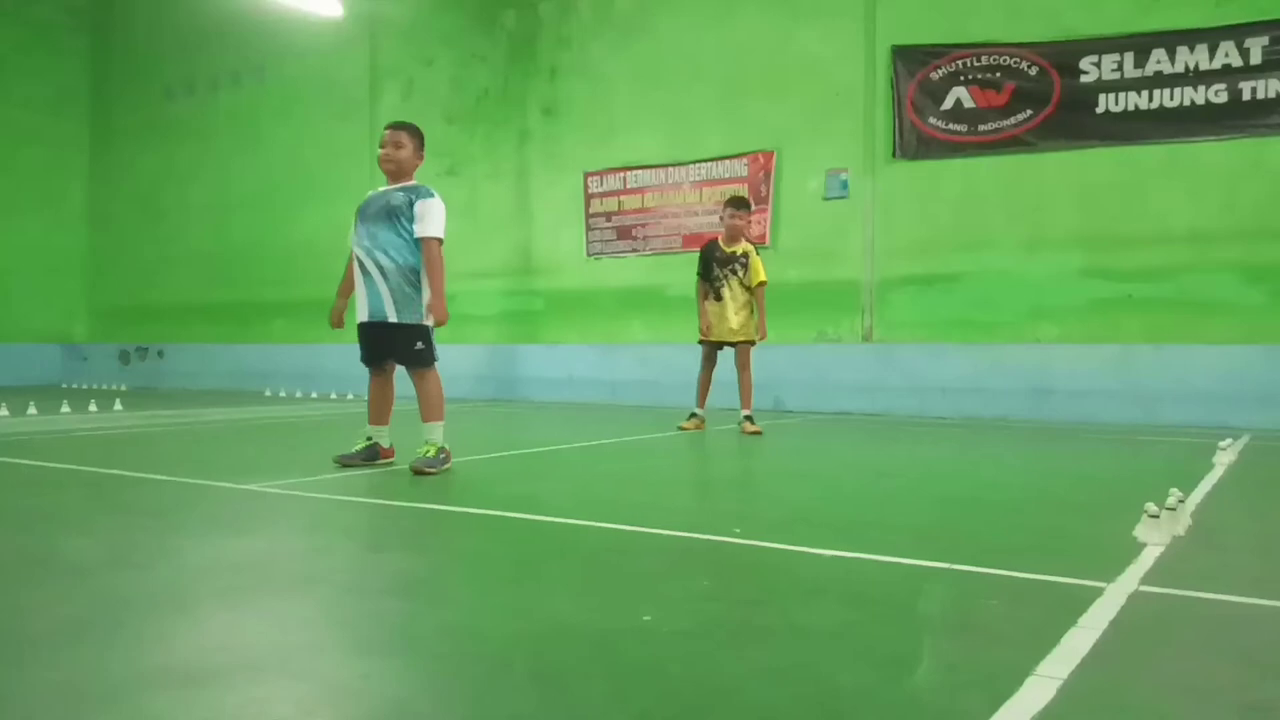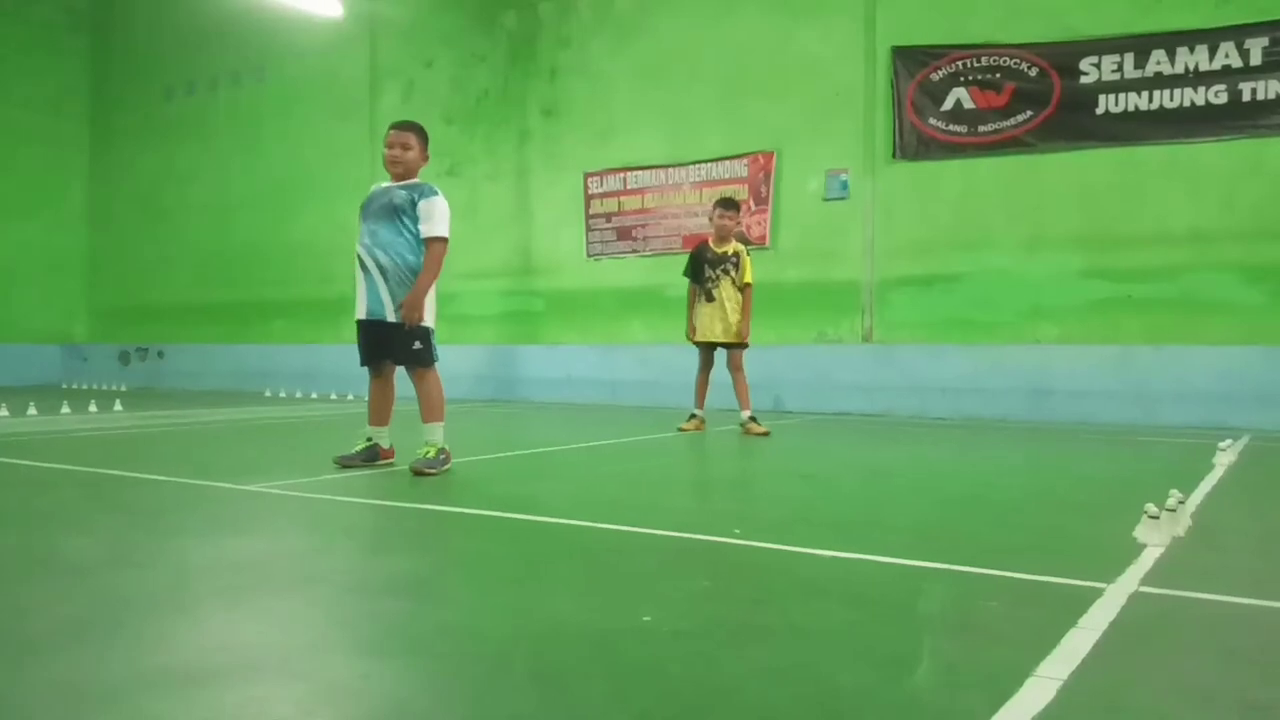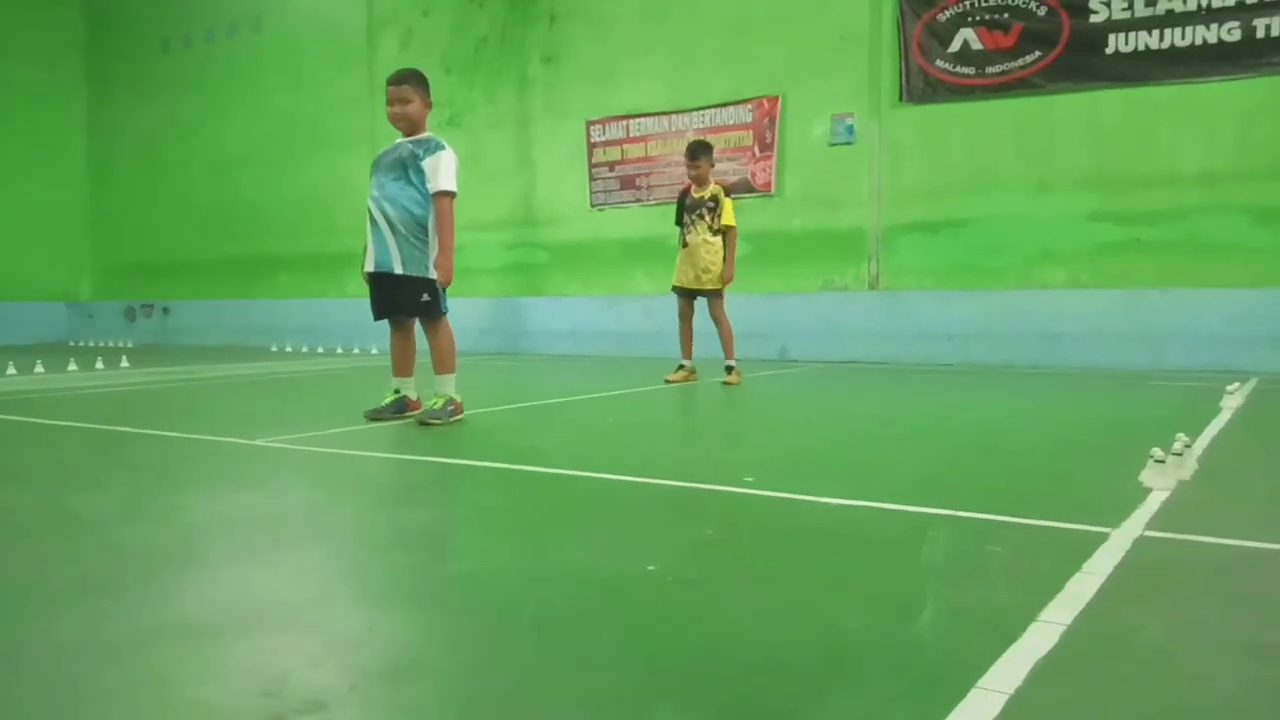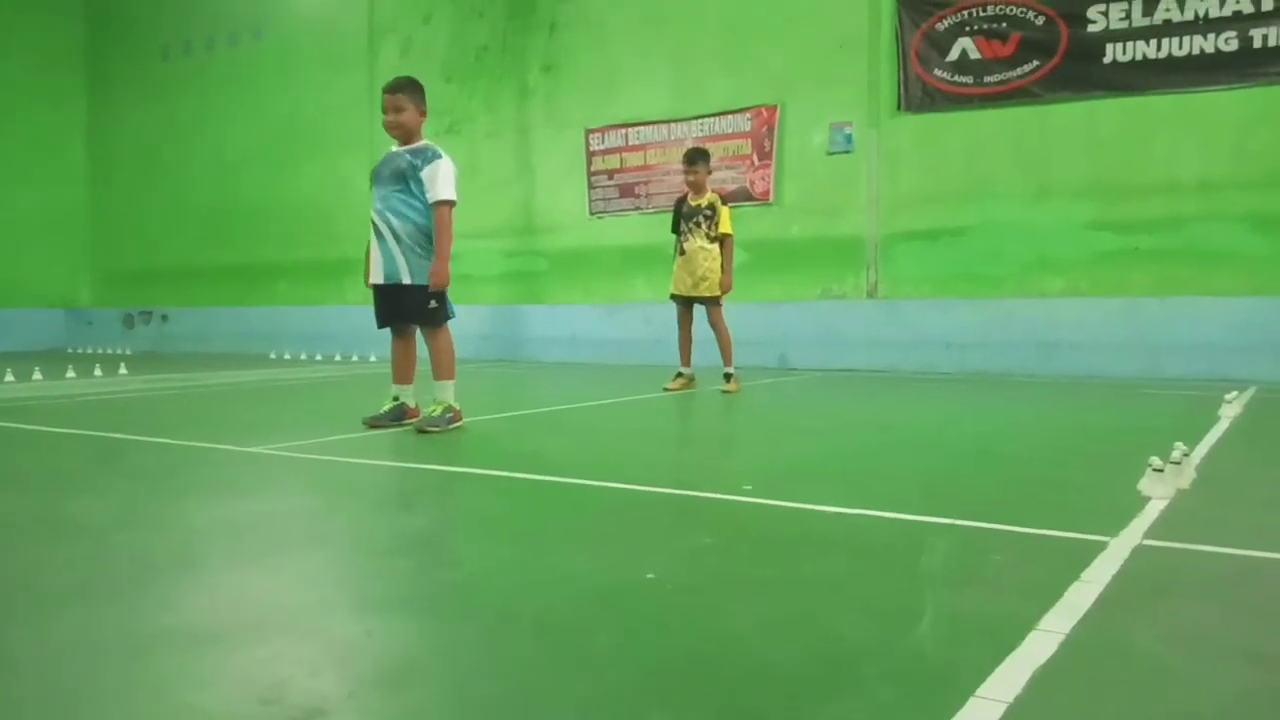
dt=1s
person 1, frame 1
left shoulder: (423, 198)
right shoulder: (368, 202)
left elbow: (431, 248)
right elbow: (356, 254)
left wrist: (438, 297)
right wrist: (341, 298)
left hip: (408, 305)
right hip: (371, 306)
left knee: (422, 368)
right knee: (378, 369)
left ankle: (436, 445)
right ankle: (378, 442)
person 1, frame 2
left shoulder: (427, 196)
right shoulder: (375, 195)
left elbow: (436, 247)
left wrist: (418, 294)
right wrist: (366, 291)
left hip: (406, 303)
right hip: (371, 304)
left knee: (421, 368)
right knee: (378, 369)
left ankle: (436, 445)
right ankle: (378, 442)
person 1, frame 3
left shoulder: (435, 150)
right shoulder: (386, 155)
left elbow: (443, 203)
left wrist: (445, 254)
right wrist: (369, 255)
left hip: (419, 258)
right hip: (384, 259)
left knee: (434, 320)
right knee: (398, 323)
left ankle: (448, 397)
right ankle: (404, 395)
person 1, frame 4
left shoulder: (432, 159)
right shoulder: (384, 161)
left elbow: (442, 212)
left wrist: (441, 262)
right wrist: (370, 260)
left hip: (420, 265)
right hip: (387, 266)
left knee: (434, 326)
right knee: (400, 330)
left ankle: (446, 404)
right ankle: (403, 402)
person 2, frame 1
left shoulder: (749, 251)
right shoulder: (709, 248)
left elbow: (758, 286)
right elbow: (701, 283)
left wrist: (762, 319)
right wrist: (702, 316)
left hip: (741, 317)
right hip: (714, 317)
left knee: (743, 364)
right knee: (707, 363)
left ankle: (746, 416)
right ankle: (698, 414)
person 2, frame 2
left shoulder: (740, 251)
right shoulder: (700, 250)
left elbow: (747, 288)
right elbow: (693, 286)
left wrist: (745, 321)
right wrist: (689, 319)
left hip: (732, 319)
right hip: (706, 318)
left knee: (736, 366)
right knee: (704, 365)
left ankle: (747, 417)
right ankle: (697, 415)
person 2, frame 3
left shoulder: (720, 194)
right shoulder: (685, 195)
left elbow: (730, 229)
left wrist: (730, 264)
right wrist: (681, 258)
left hip: (711, 265)
right hip: (687, 265)
left knee: (717, 313)
right knee: (684, 314)
left ankle: (731, 366)
right ankle: (687, 366)
person 2, frame 4
left shoulder: (717, 202)
right shoulder: (681, 203)
left elbow: (727, 238)
left wrist: (728, 272)
right wrist: (675, 267)
left hip: (709, 272)
right hip: (684, 272)
left knee: (716, 320)
right knee: (683, 322)
left ankle: (730, 373)
right ankle: (685, 373)
